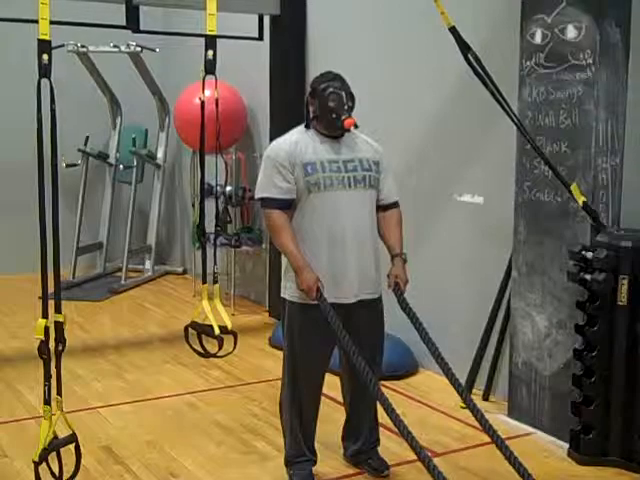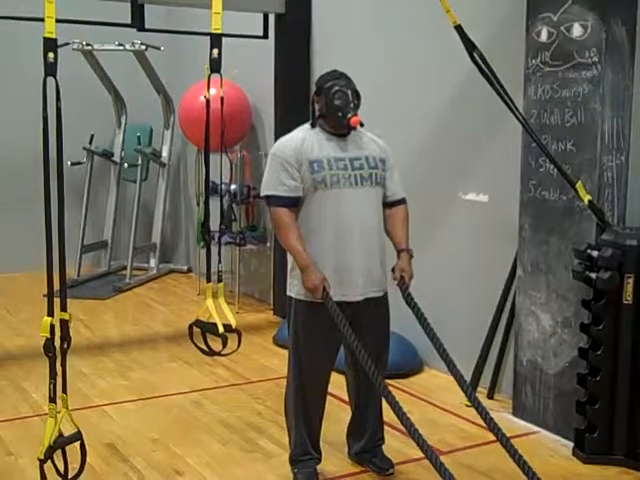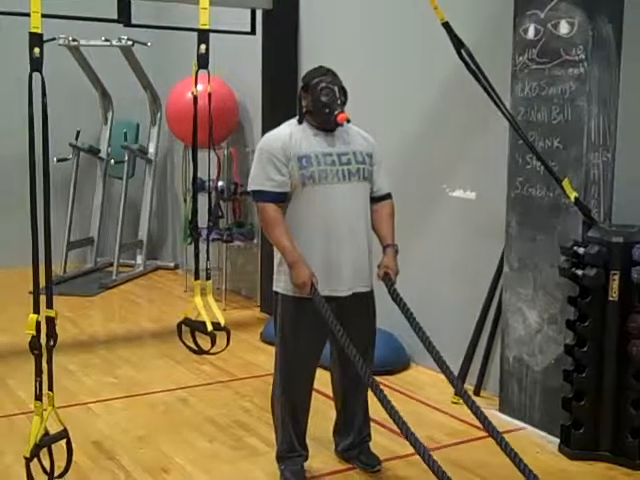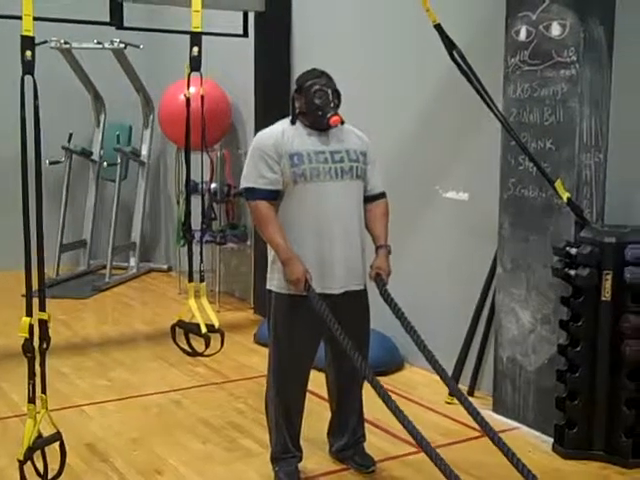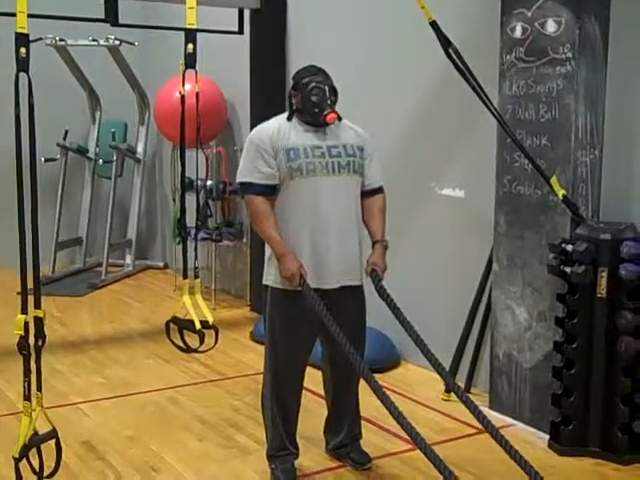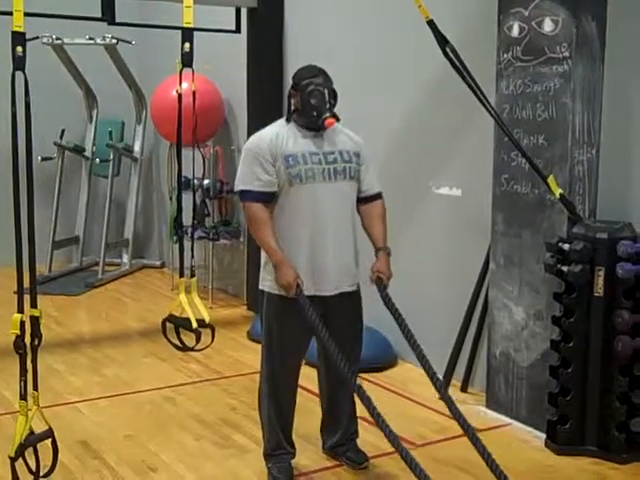
dt=0.5s
person 1, frame 1
left shoulder: (370, 150)
right shoulder: (287, 150)
left elbow: (388, 208)
right elbow: (275, 214)
left wrist: (397, 257)
right wrist: (301, 268)
left hip: (365, 288)
right hip: (311, 290)
left knee: (365, 373)
right knee: (303, 378)
left ankle: (362, 447)
person 1, frame 2
left shoulder: (376, 147)
right shoulder: (292, 147)
left elbow: (394, 205)
right elbow: (281, 212)
left wrist: (403, 252)
right wrist: (307, 266)
left hip: (371, 285)
right hip: (317, 287)
left knee: (370, 371)
right knee: (309, 376)
left ankle: (366, 446)
person 1, frame 3
left shoulder: (363, 141)
right shoulder: (279, 142)
left elbow: (380, 199)
right elbow: (269, 208)
left wrist: (388, 248)
right wrist: (295, 263)
left hip: (357, 281)
right hip: (303, 284)
left knee: (356, 368)
right knee: (295, 373)
left ankle: (353, 442)
person 1, frame 4
left shoulder: (358, 142)
right shoulder: (272, 141)
left elbow: (374, 199)
right elbow: (261, 205)
left wrist: (382, 248)
right wrist: (289, 260)
left hip: (351, 280)
right hip: (297, 283)
left knee: (350, 367)
right knee: (289, 372)
left ankle: (348, 443)
person 1, frame 5
left shoulder: (356, 137)
right shoulder: (268, 136)
left elbow: (372, 194)
right elbow: (256, 199)
left wrist: (379, 243)
right wrist: (284, 254)
left hip: (347, 275)
right hip: (292, 278)
left knee: (346, 364)
right knee: (285, 369)
left ankle: (344, 440)
person 1, frame 6
left shoulder: (352, 143)
right shoulder: (266, 143)
left elbow: (370, 201)
right elbow: (255, 208)
left wrist: (381, 251)
right wrist: (281, 263)
left hip: (343, 280)
right hip: (289, 283)
left knee: (342, 365)
right knee: (281, 370)
left ankle: (341, 439)
